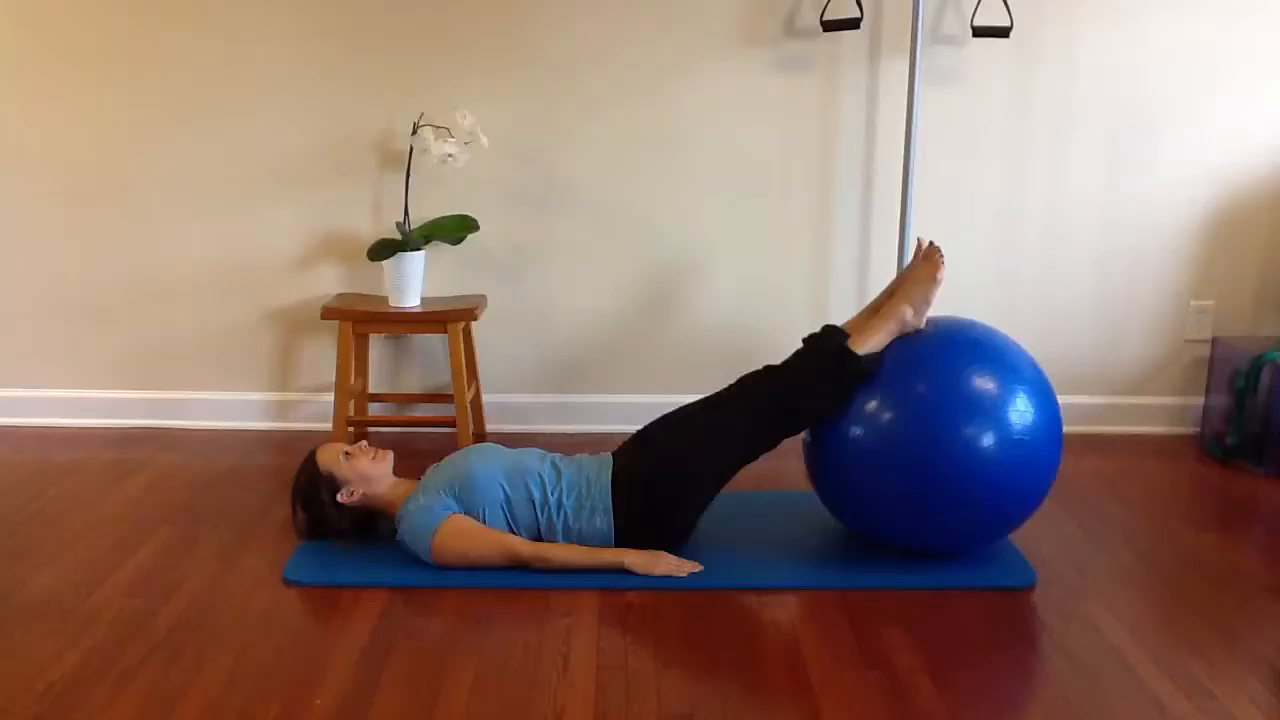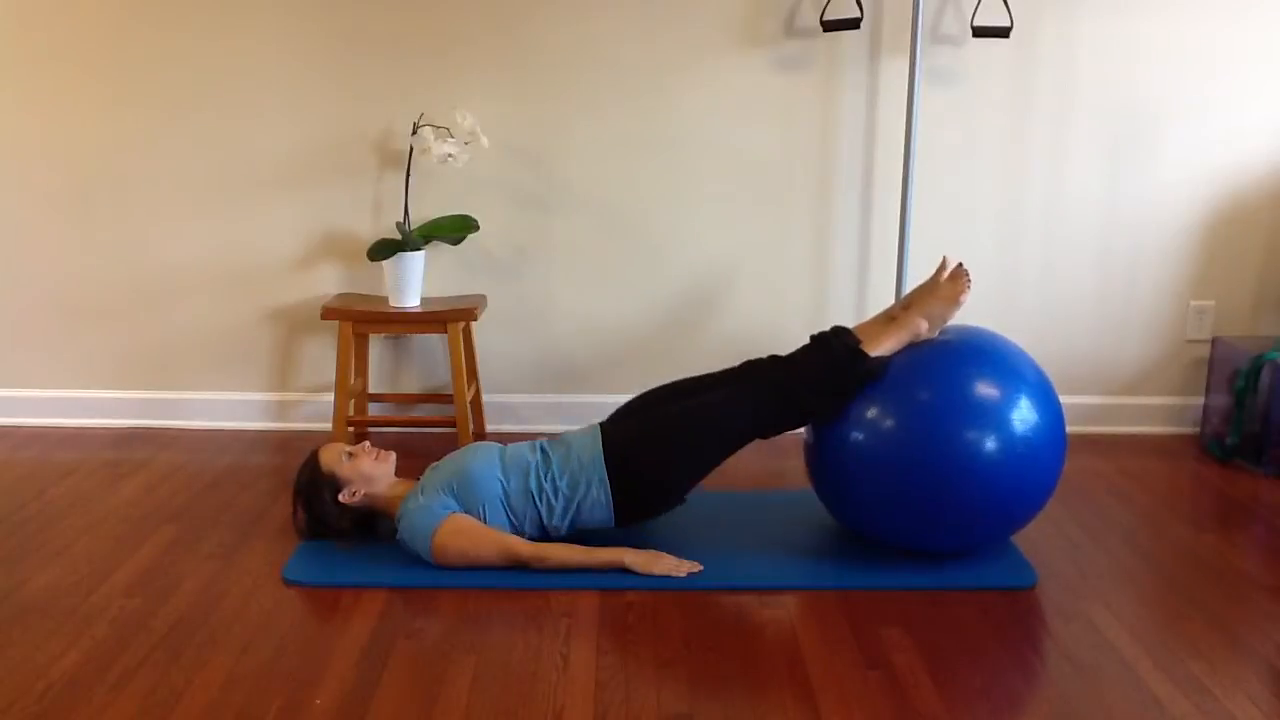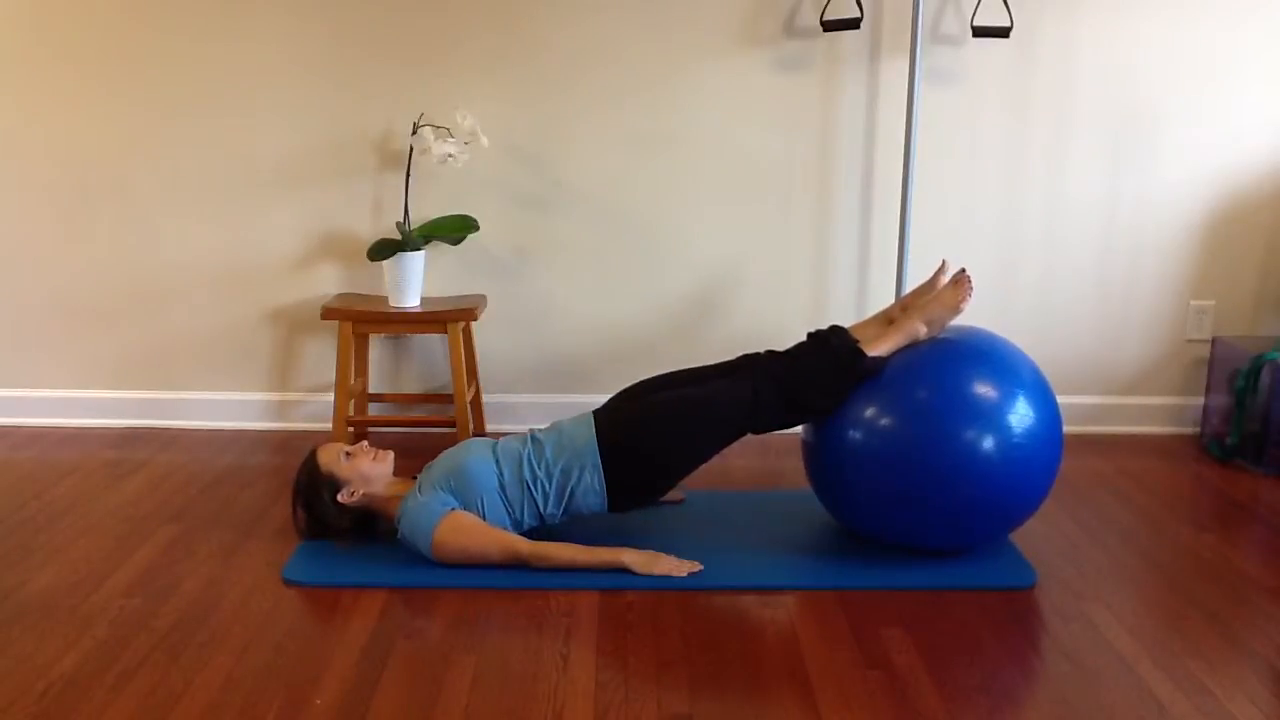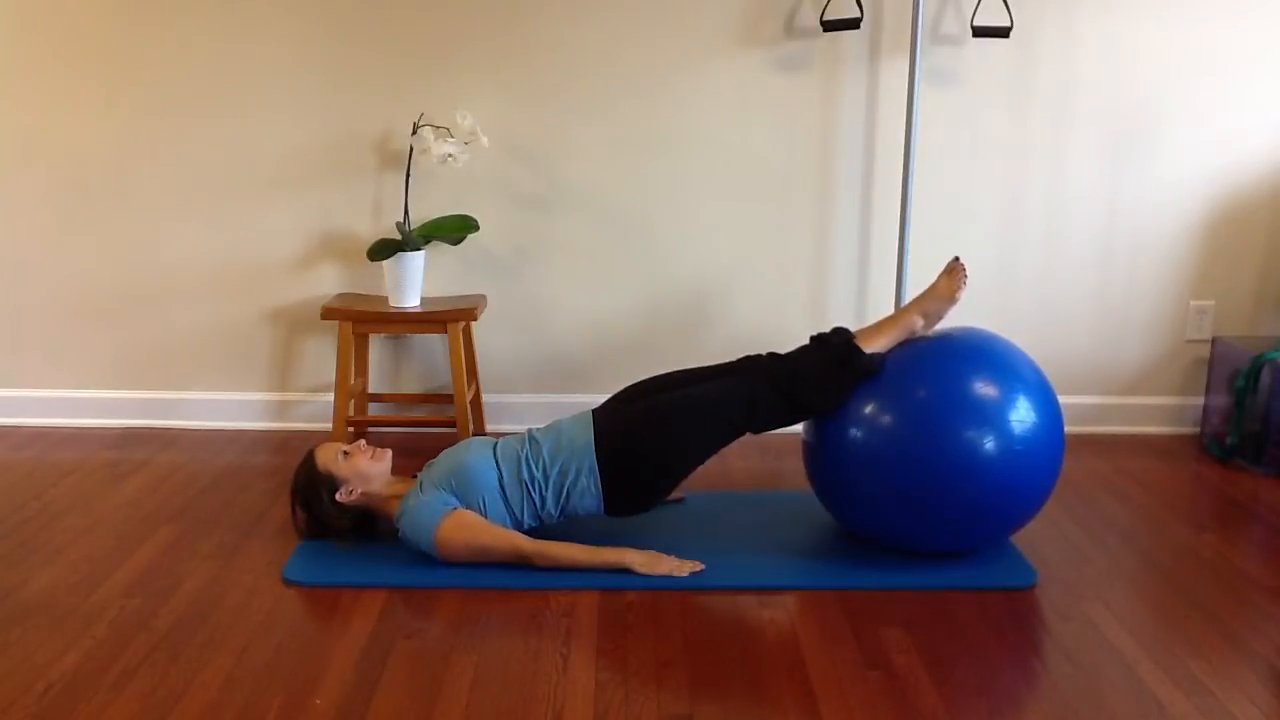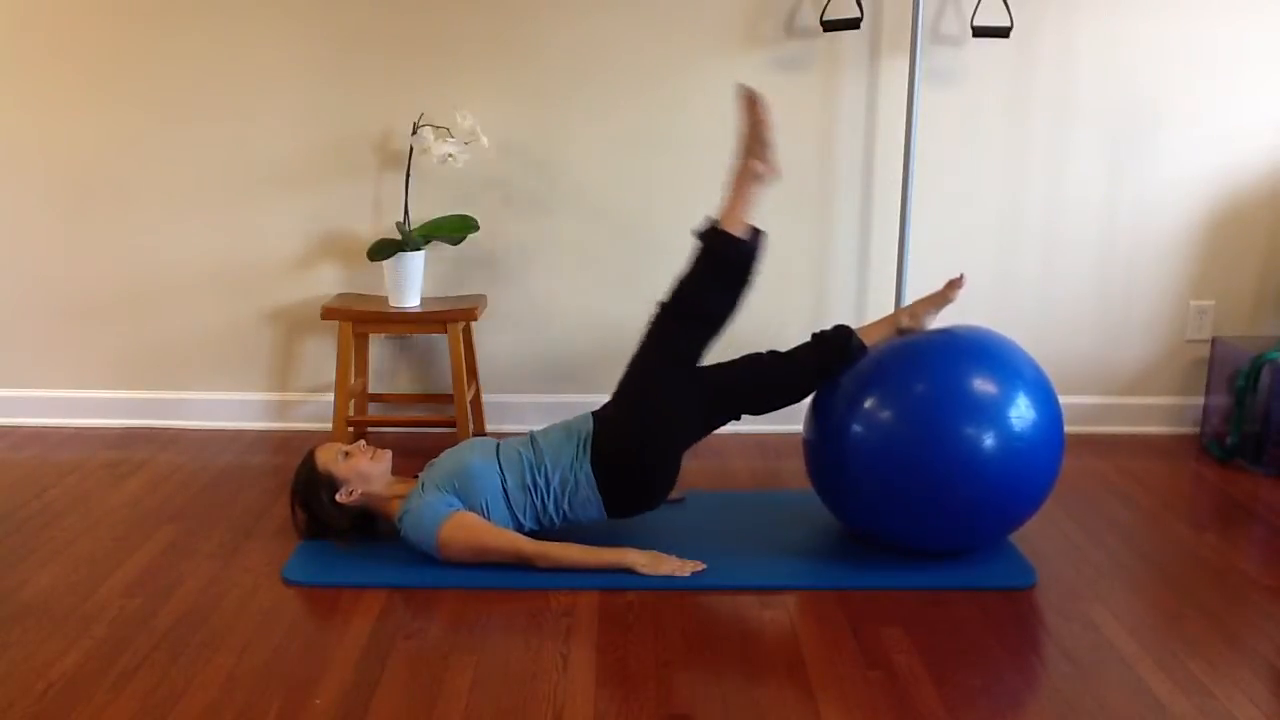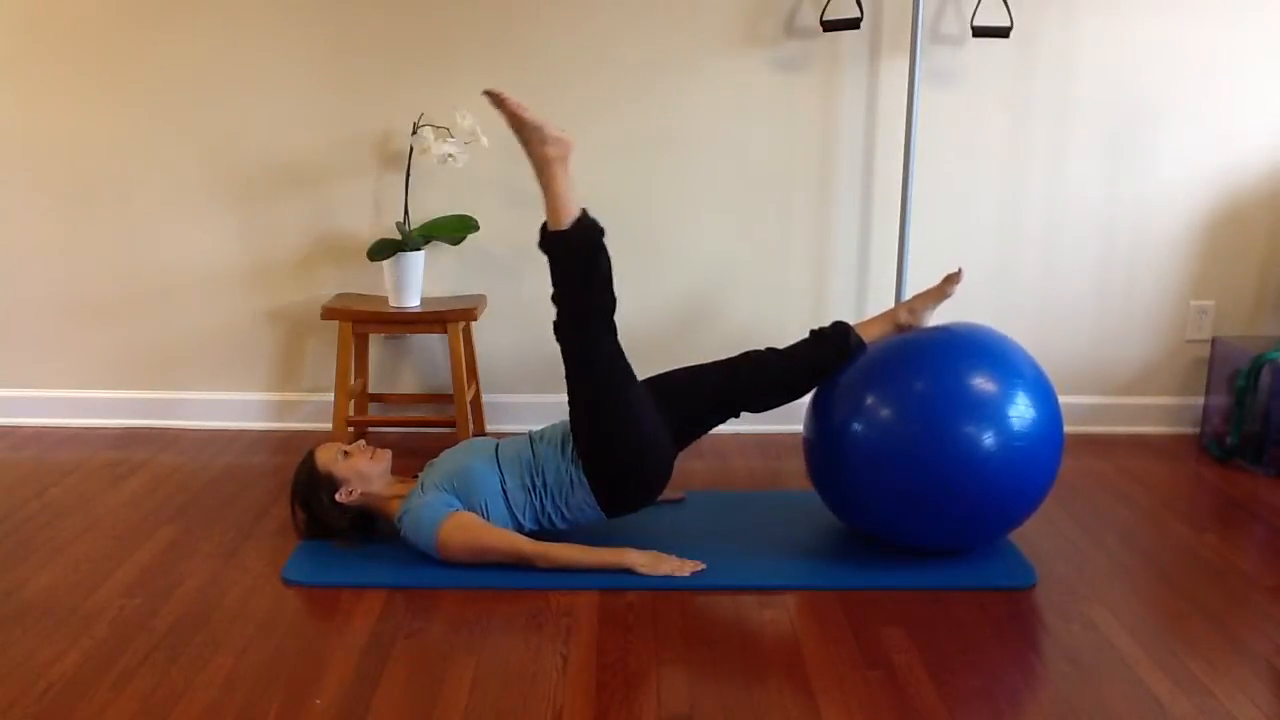
dt=0.7s
person 1, frame 1
left shoulder: (432, 487)
right shoulder: (419, 528)
right elbow: (524, 555)
right wrist: (629, 557)
left hip: (612, 474)
right hip: (629, 512)
left knee: (754, 397)
right knee: (762, 409)
left ankle: (885, 318)
right ankle: (891, 322)
person 1, frame 2
left shoulder: (426, 488)
right shoulder: (417, 526)
right elbow: (524, 554)
right wrist: (628, 558)
left hip: (603, 448)
right hip: (613, 483)
left knee: (756, 379)
right knee: (758, 404)
left ankle: (895, 326)
right ankle: (906, 331)
person 1, frame 3
left shoulder: (427, 484)
right shoulder: (419, 525)
right elbow: (523, 552)
right wrist: (627, 557)
left hip: (601, 437)
right hip: (609, 467)
left knee: (755, 370)
right knee: (756, 398)
left ankle: (896, 322)
right ankle: (907, 331)
person 1, frame 4
left shoulder: (426, 483)
right shoulder: (417, 521)
right elbow: (525, 551)
left wrist: (649, 481)
right wrist: (628, 558)
left hip: (599, 435)
right hip: (609, 470)
left knee: (753, 374)
right knee: (751, 400)
left ankle: (900, 326)
right ankle: (906, 326)
person 1, frame 5
left shoulder: (427, 484)
right shoulder: (418, 522)
right elbow: (528, 552)
left wrist: (647, 477)
right wrist: (630, 557)
left hip: (601, 451)
right hip: (614, 478)
left knee: (751, 378)
right knee: (678, 333)
left ankle: (895, 327)
right ankle: (745, 184)
person 1, frame 6
left shoulder: (425, 484)
right shoulder: (418, 522)
right elbow: (526, 552)
right wrist: (630, 558)
left hip: (598, 458)
right hip: (609, 478)
left knee: (744, 379)
right knee: (585, 330)
left ankle: (891, 324)
